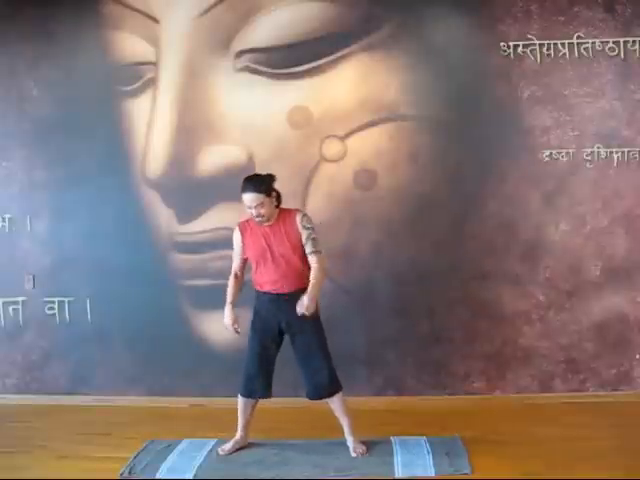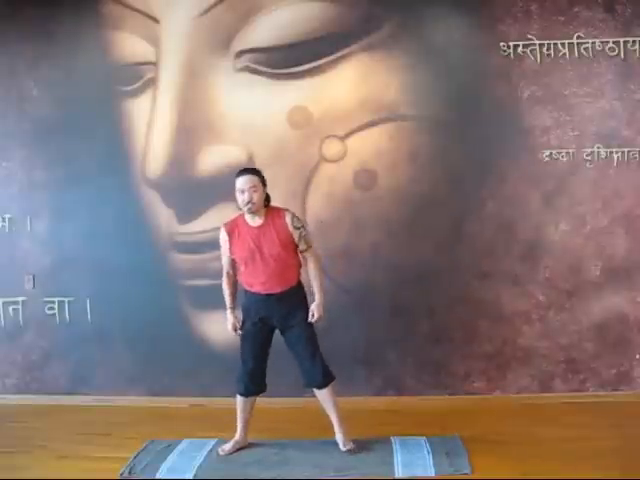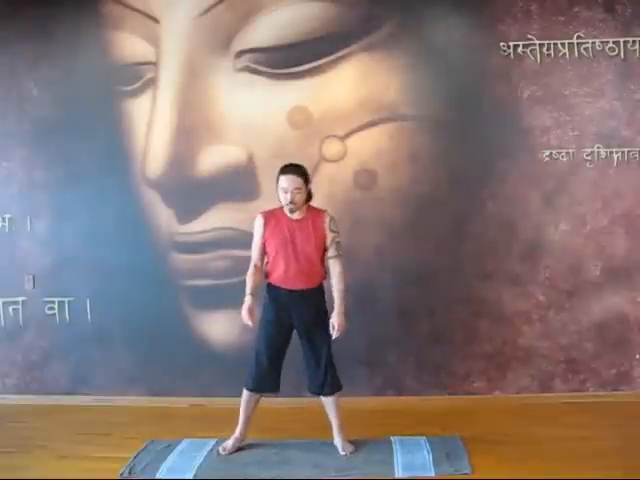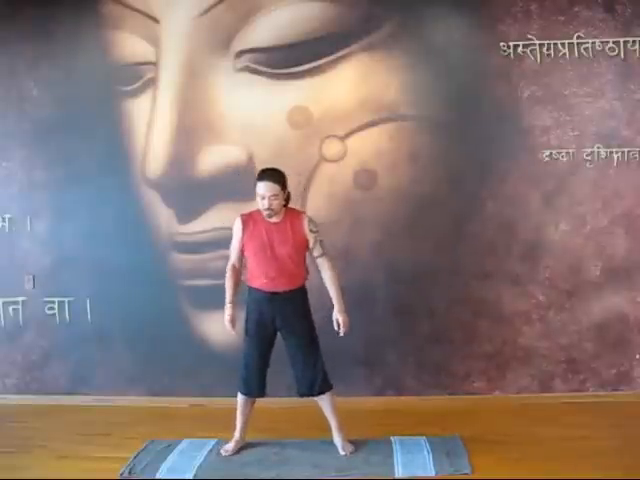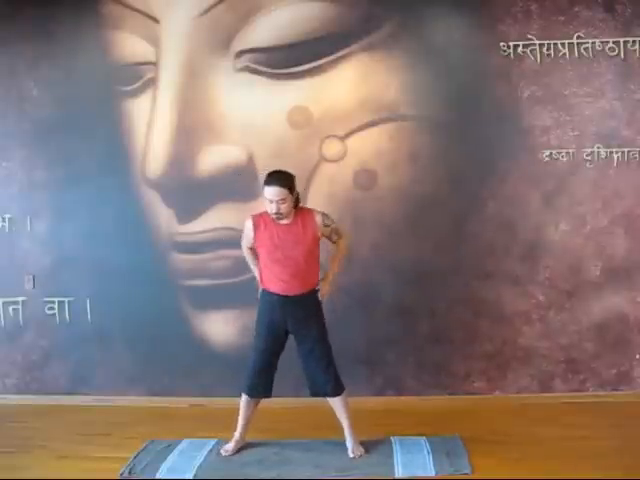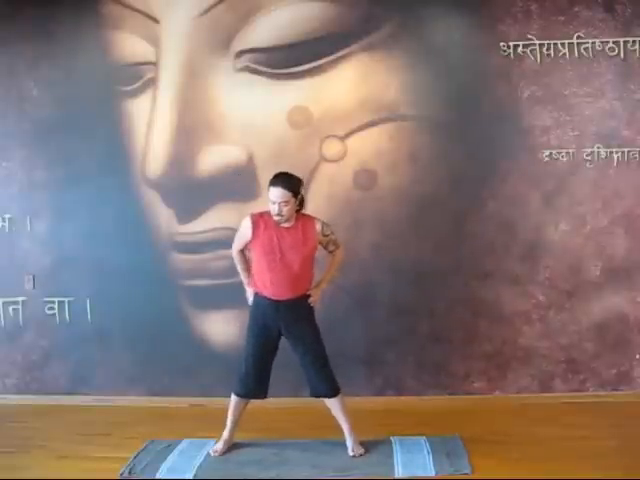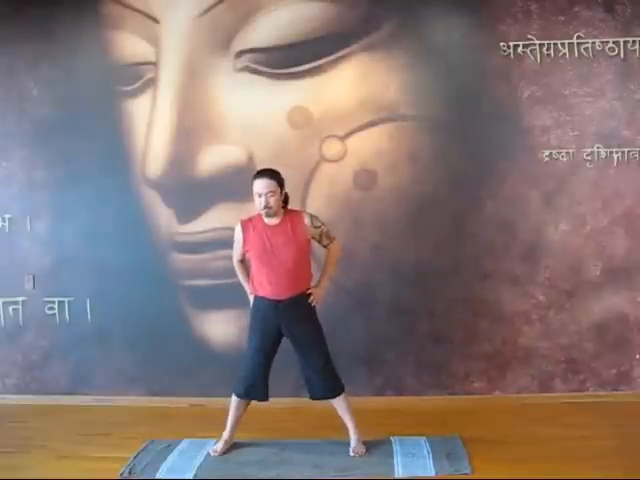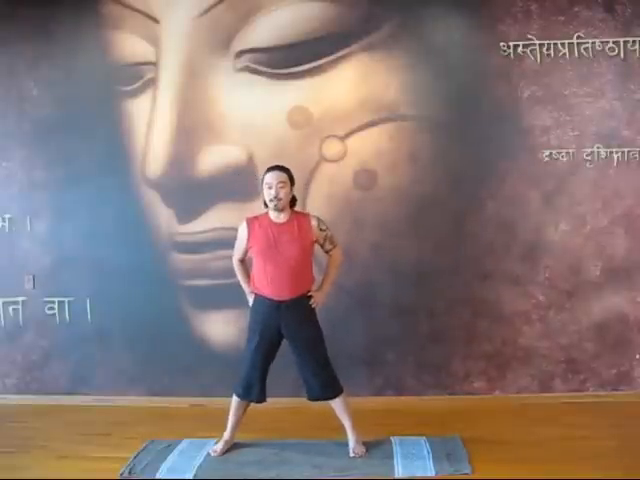
dt=0.4s
person 1, frame 1
left shoulder: (298, 220)
right shoulder: (242, 231)
left elbow: (316, 262)
right elbow: (236, 272)
left wrist: (311, 295)
right wrist: (229, 307)
left hip: (298, 304)
right hip: (265, 307)
left knee: (321, 371)
right knee: (253, 372)
left ankle: (349, 434)
right ankle: (241, 435)
person 1, frame 2
left shoulder: (287, 219)
right shoulder: (229, 231)
left elbow: (309, 258)
right elbow: (228, 273)
left wrist: (318, 299)
right wrist: (230, 310)
left hip: (292, 301)
right hip: (255, 305)
left knee: (314, 364)
right knee: (249, 370)
left ankle: (339, 431)
right ankle: (241, 435)
person 1, frame 3
left shoulder: (324, 220)
right shoulder: (265, 220)
left elbow: (335, 266)
right elbow: (257, 264)
left wrist: (339, 309)
right wrist: (249, 298)
left hip: (312, 300)
right hip: (277, 300)
left knee: (323, 367)
right knee: (262, 366)
left ankle: (338, 434)
right ankle: (240, 433)
person 1, frame 4
left shoulder: (303, 222)
right shoulder: (243, 223)
left elbow: (324, 262)
right elbow: (233, 265)
left wrist: (338, 306)
right wrist: (229, 304)
left hip: (294, 302)
right hip: (259, 303)
left knee: (312, 368)
right knee: (251, 369)
left ankle: (337, 433)
right ankle: (239, 435)
person 1, frame 5
left shoulder: (316, 219)
right shoulder: (254, 224)
left elbow: (341, 241)
right elbow: (247, 249)
left wrist: (329, 279)
left hip: (307, 304)
right hip: (272, 304)
left knee: (324, 370)
right knee: (258, 370)
left ankle: (349, 434)
right ankle: (239, 435)
person 1, frame 6
left shoulder: (315, 227)
right shoulder: (252, 224)
left elbow: (338, 252)
right elbow: (237, 251)
left wrist: (320, 286)
right wrist: (248, 285)
left hip: (298, 308)
right hip: (263, 308)
left knee: (321, 371)
right knee: (250, 372)
left ankle: (349, 434)
right ankle: (227, 435)
person 1, frame 7
left shoulder: (305, 221)
right shoulder: (244, 229)
left elbow: (334, 246)
right elbow: (238, 261)
left wrist: (322, 285)
right wrist: (250, 291)
left hip: (300, 306)
right hip: (264, 309)
left knee: (322, 370)
right knee: (251, 373)
left ankle: (354, 433)
right ankle: (227, 435)
person 1, frame 8
left shoulder: (311, 224)
right shoulder: (249, 226)
left elbow: (336, 253)
right elbow: (237, 260)
left wrist: (323, 290)
right wrist: (249, 293)
left hip: (300, 309)
right hip: (264, 309)
left knee: (321, 372)
right knee: (251, 374)
left ankle: (352, 434)
right ankle: (228, 436)
